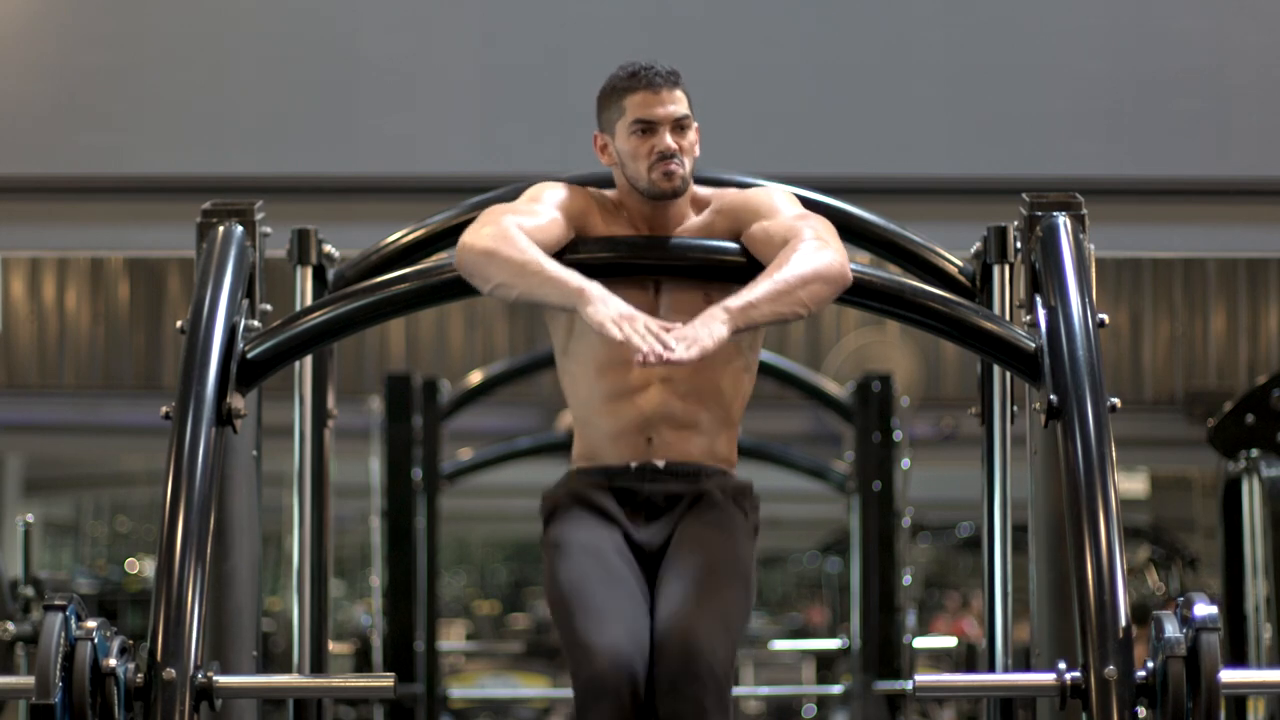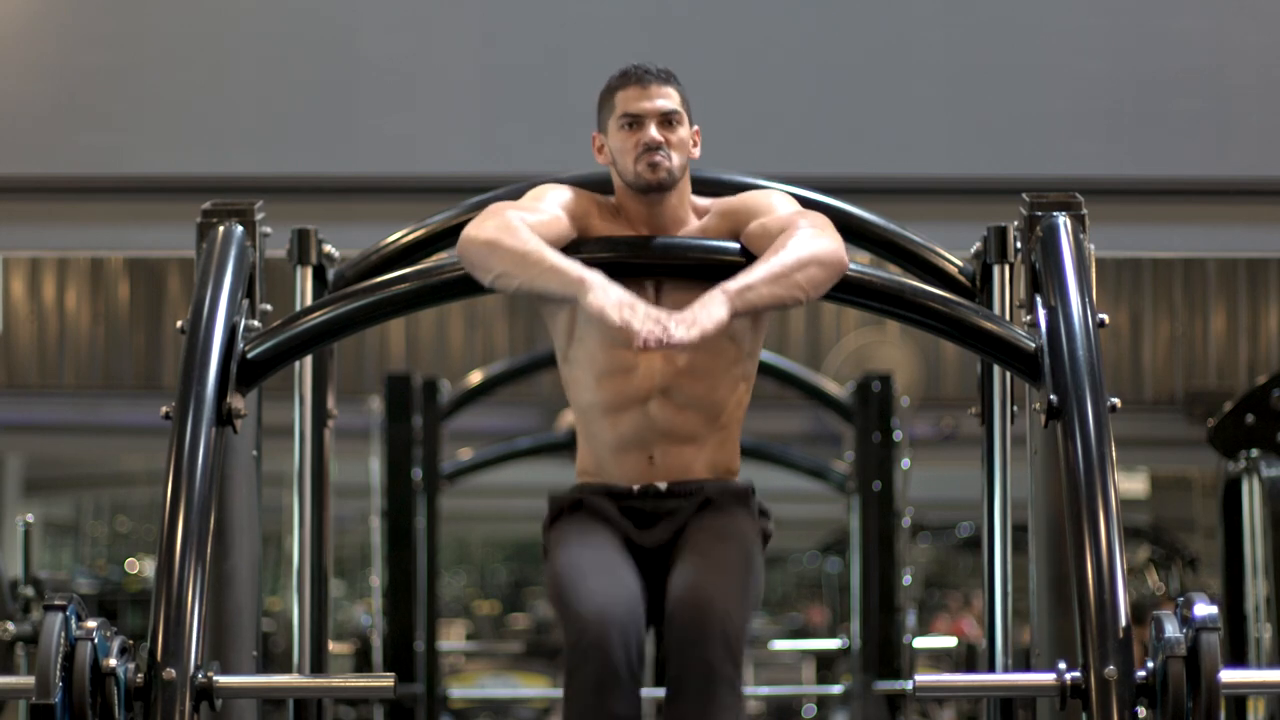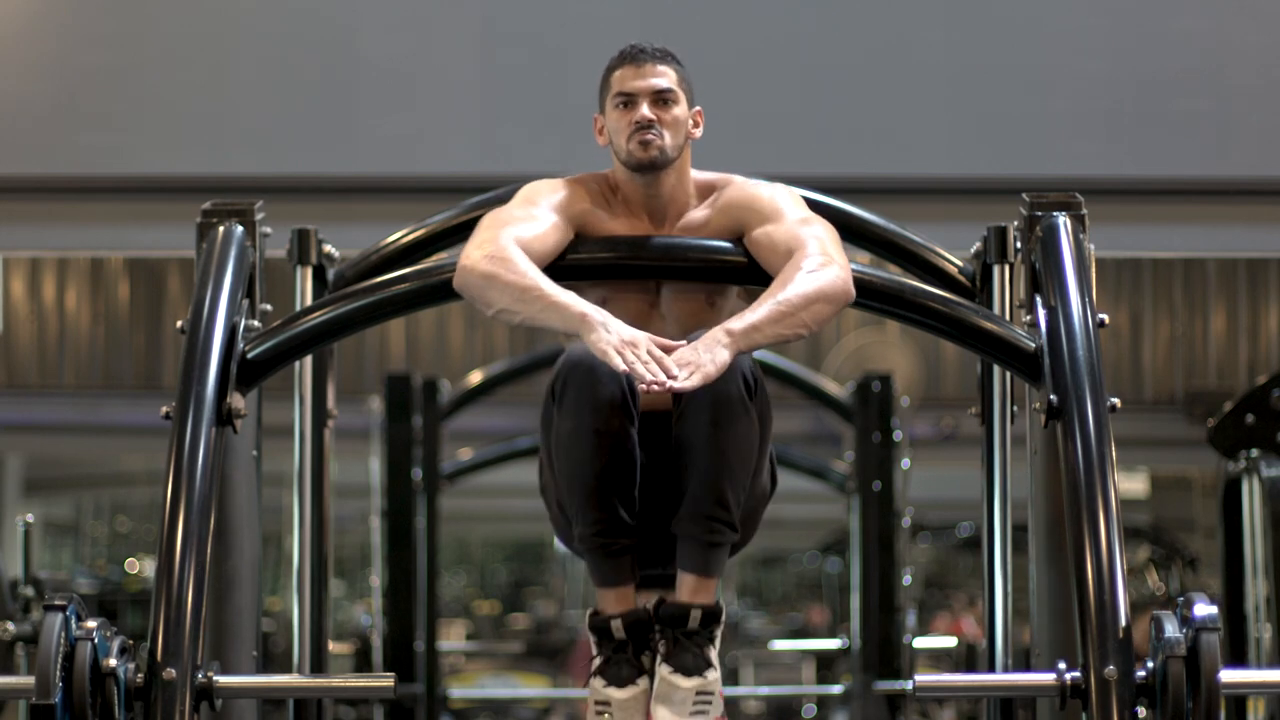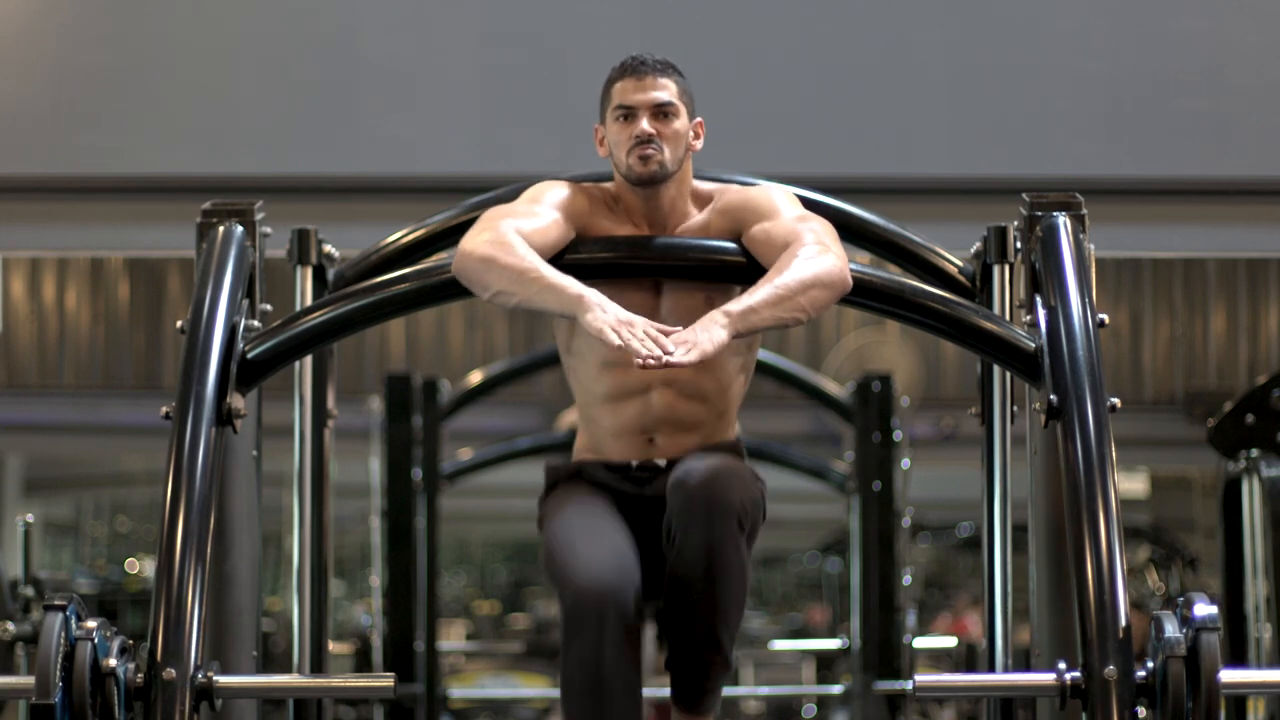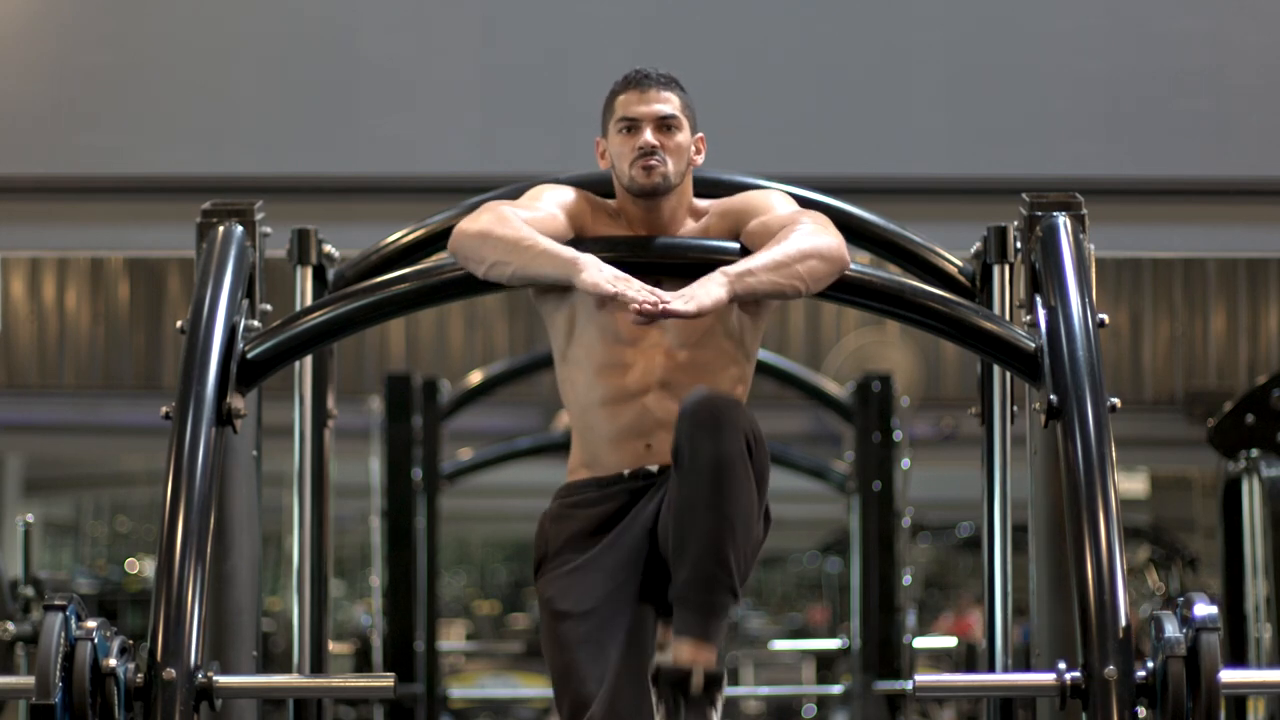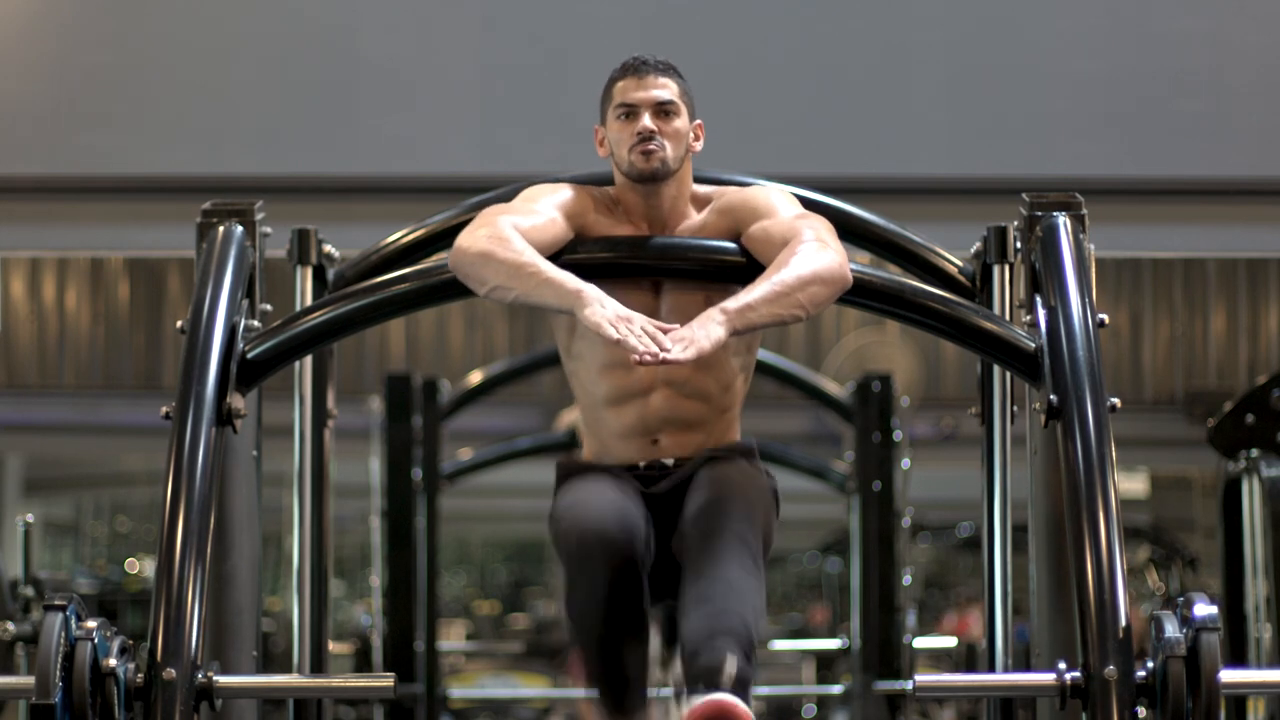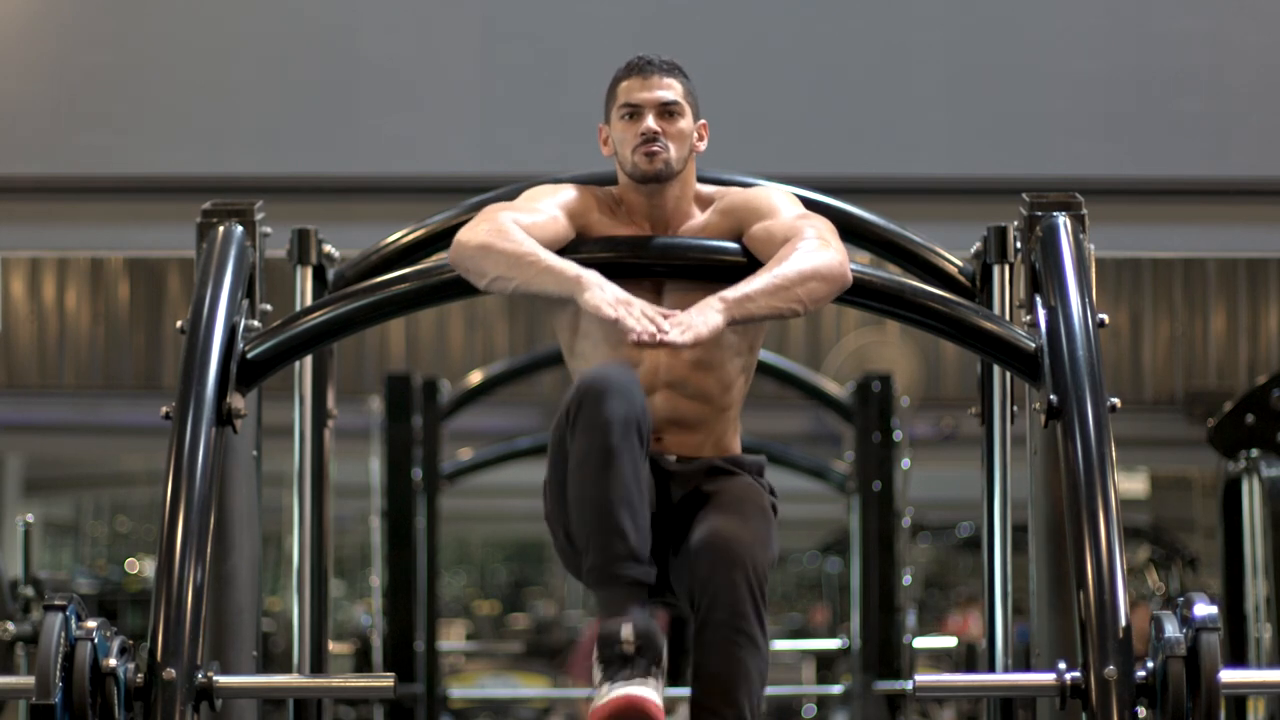
dt=0.3s
person 1, frame 1
left shoulder: (745, 215)
right shoulder: (567, 214)
left elbow: (828, 261)
right elbow: (478, 248)
left wrist: (720, 317)
right wrist: (590, 296)
left hip: (710, 504)
right hip: (593, 504)
left knee: (691, 657)
right knee: (609, 667)
person 1, frame 2
left shoulder: (743, 219)
right shoulder: (571, 217)
left elbow: (825, 250)
right elbow: (480, 241)
left wrist: (718, 302)
right wrist: (591, 286)
left hip: (713, 515)
right hip: (598, 517)
left knee: (705, 620)
right knee: (599, 632)
person 1, frame 3
left shoulder: (747, 202)
right shoulder: (565, 201)
left elbow: (831, 277)
right elbow: (477, 267)
left wrist: (723, 337)
right wrist: (594, 323)
left hip: (712, 490)
right hip: (603, 494)
left knee: (733, 374)
right knee: (587, 376)
left ankle: (695, 612)
right ankle: (617, 617)
person 1, frame 4
left shoulder: (743, 207)
right shoulder: (569, 205)
left elbow: (828, 268)
right elbow: (477, 256)
left wrist: (721, 322)
right wrist: (589, 304)
left hip: (704, 501)
right hip: (599, 493)
left knee: (711, 492)
right knee: (597, 592)
person 1, frame 5
left shoulder: (743, 217)
right shoulder: (569, 213)
left elbow: (826, 247)
right elbow: (473, 236)
left wrist: (719, 285)
right wrist: (586, 268)
left hip: (713, 522)
right hip: (592, 513)
left knee: (714, 417)
person 1, frame 6
left shoulder: (743, 209)
right shoulder: (570, 208)
left elbow: (828, 264)
right elbow: (473, 250)
left wrist: (719, 319)
right wrist: (588, 300)
left hip: (713, 493)
right hip: (609, 490)
left knee: (731, 496)
right knee: (595, 528)
person 1, frame 7
left shoulder: (748, 210)
right shoulder: (572, 208)
left elbow: (828, 263)
right elbow: (474, 244)
left wrist: (717, 309)
right wrist: (589, 285)
left hip: (714, 491)
right hip: (611, 483)
left knee: (731, 565)
right knee: (604, 399)
right ankle: (624, 656)
